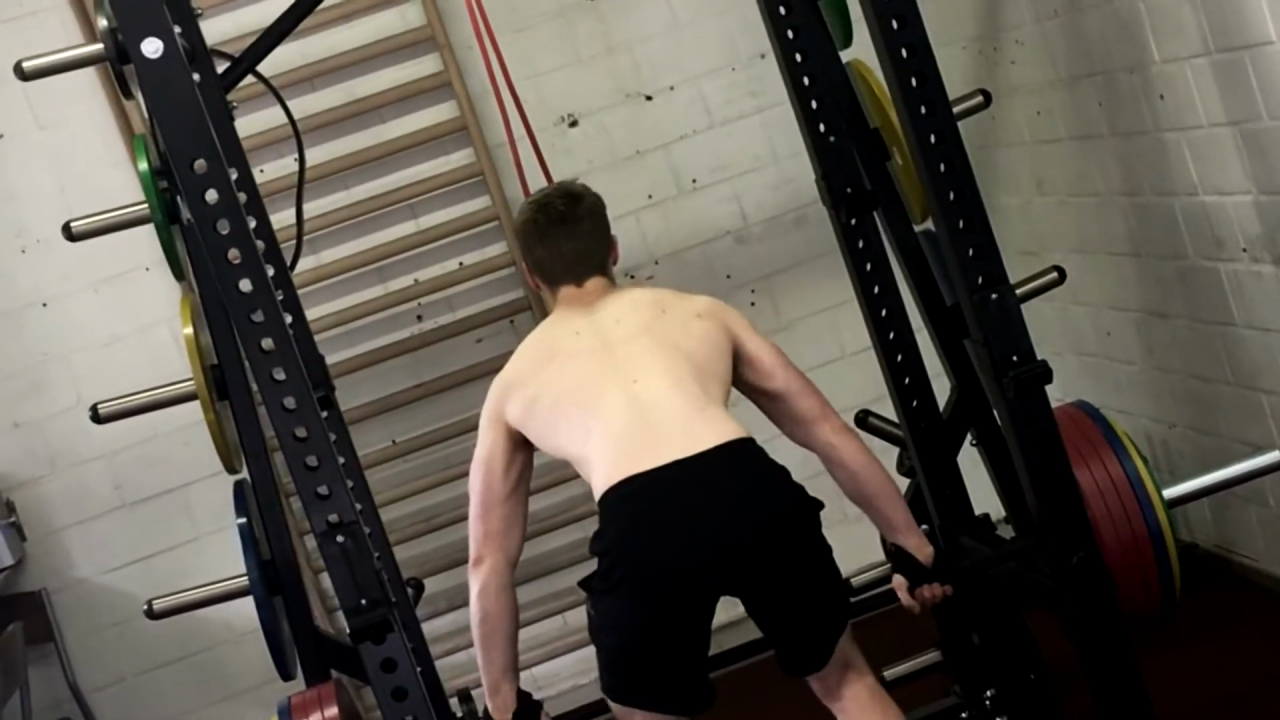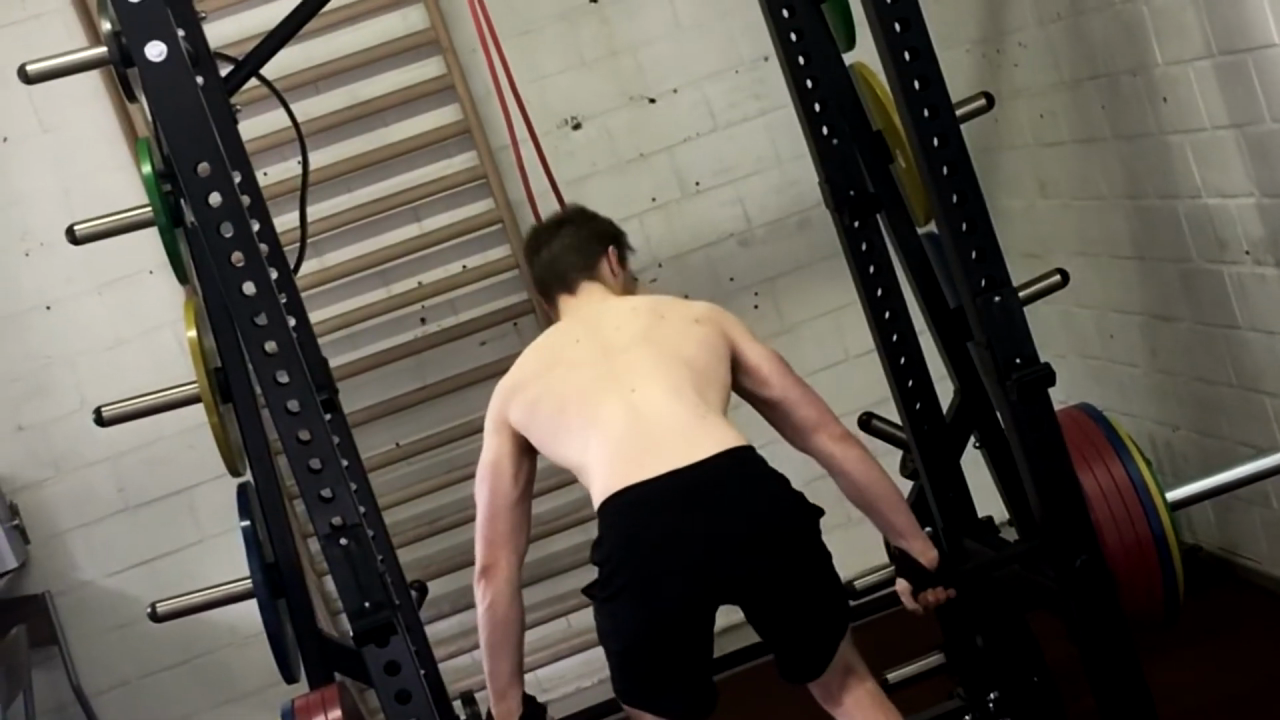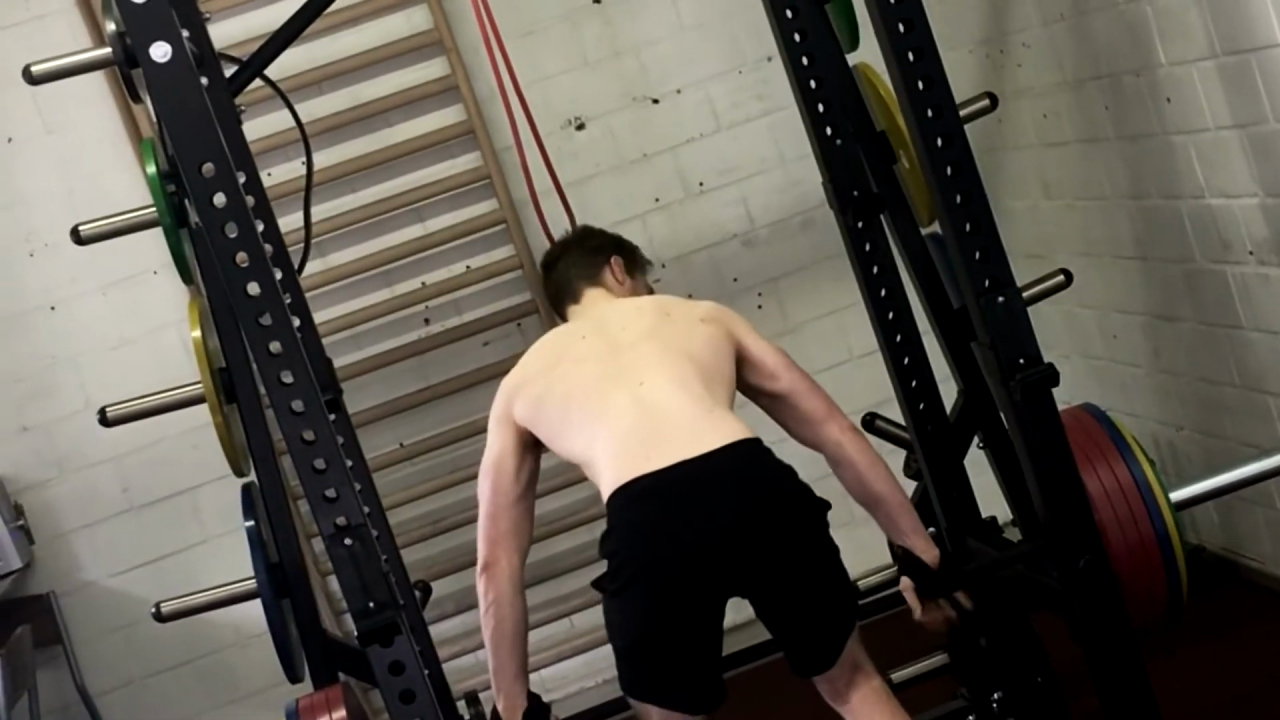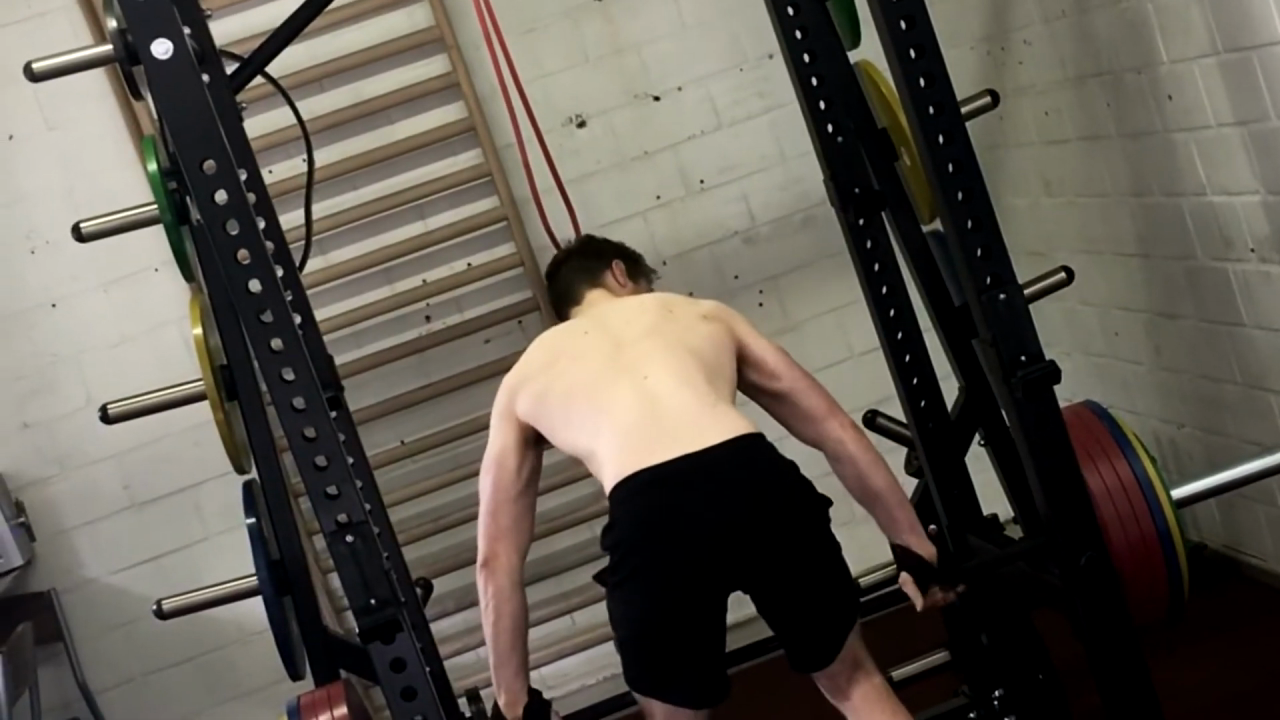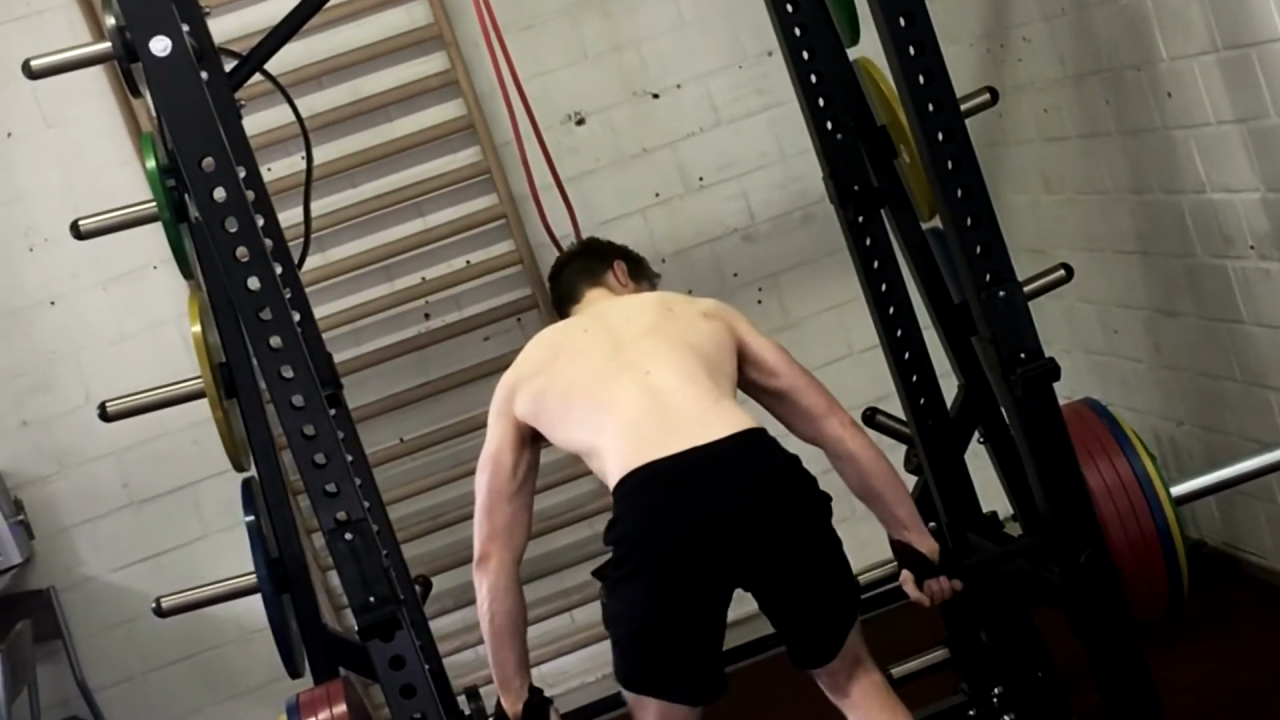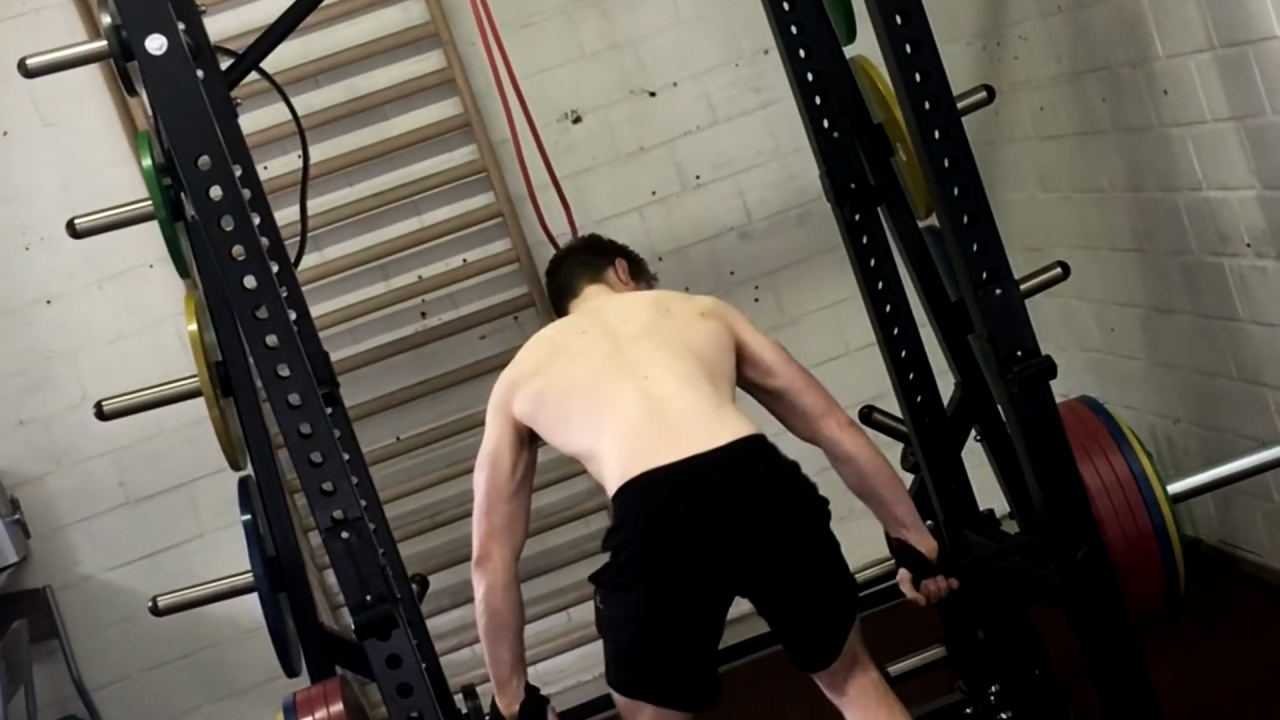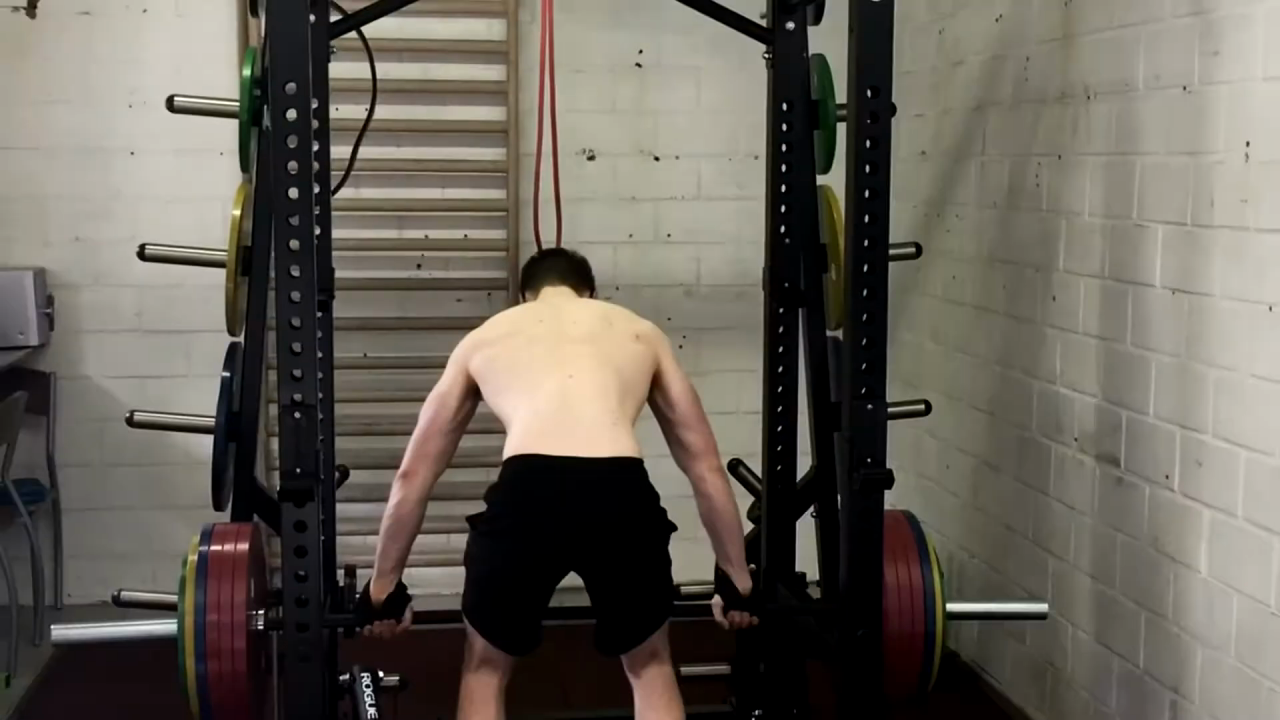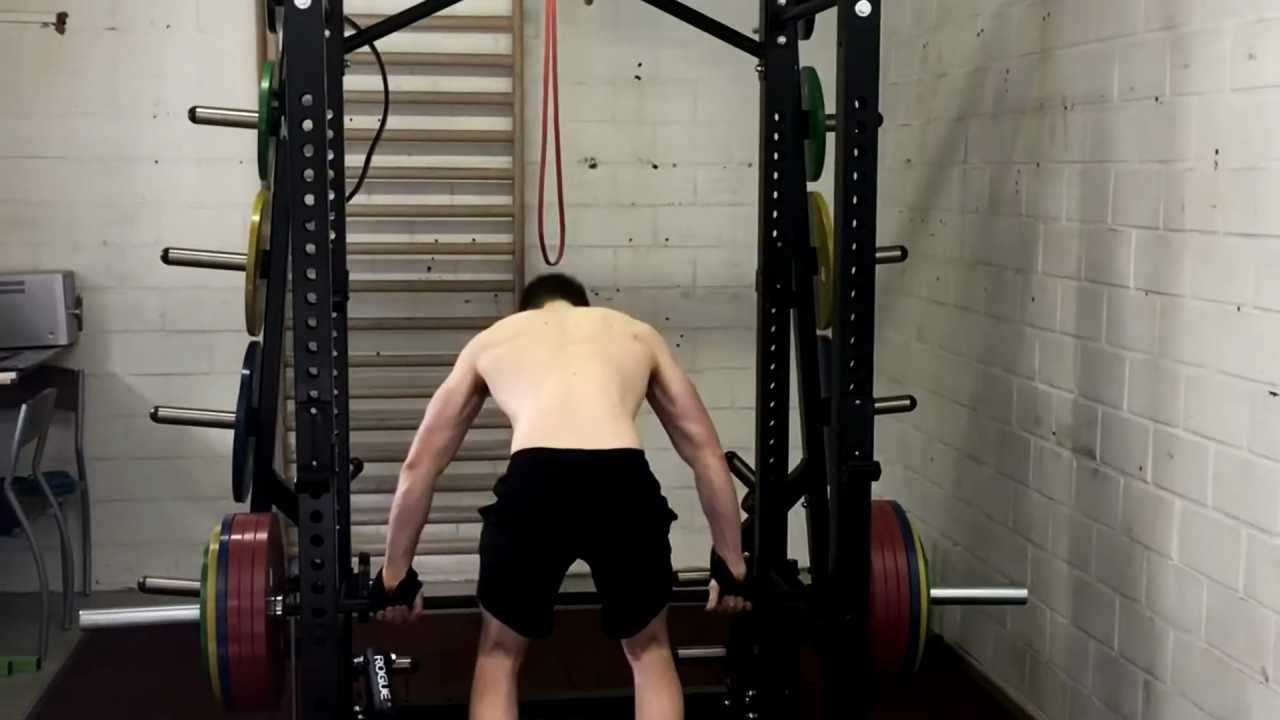
dt=0.2s
person 1, frame 1
left shoulder: (516, 379)
right shoulder: (699, 310)
left elbow: (490, 558)
right elbow: (828, 433)
right wrist: (914, 544)
left hip: (641, 533)
right hip: (755, 495)
person 1, frame 2
left shoulder: (518, 383)
right shoulder: (697, 315)
left elbow: (495, 566)
right elbow: (829, 439)
right wrist: (917, 549)
left hip: (641, 541)
right hip: (752, 502)
person 1, frame 3
left shoulder: (524, 379)
right shoulder: (703, 314)
left elbow: (498, 562)
right elbow: (835, 434)
right wrist: (921, 551)
left hip: (648, 531)
right hip: (761, 493)
person 1, frame 4
left shoulder: (526, 375)
right shoulder: (703, 312)
left elbow: (497, 556)
right elbow: (837, 432)
right wrist: (918, 548)
left hip: (652, 524)
right hip: (764, 486)
right knee: (851, 678)
person 1, frame 5
left shoulder: (525, 373)
right shoulder: (702, 311)
left elbow: (493, 554)
right elbow: (836, 429)
right wrist: (919, 544)
left hip: (656, 519)
right hip: (769, 482)
right knee: (850, 677)
person 1, frame 6
left shoulder: (521, 380)
right shoulder: (701, 310)
left elbow: (493, 553)
right elbow: (836, 433)
right wrist: (919, 545)
left hip: (656, 525)
right hip: (766, 488)
right knee: (849, 676)
person 1, frame 7
left shoulder: (487, 336)
right shoulder: (640, 331)
left elbow: (414, 473)
right elbow: (703, 462)
left wrist: (384, 587)
right wrist: (736, 579)
left hip: (526, 499)
right hip: (623, 499)
left knee: (486, 669)
right knee: (649, 665)
person 1, frame 8
left shoulder: (493, 339)
right shoulder: (637, 334)
left elbow: (421, 464)
right elbow: (706, 455)
left wrist: (395, 575)
right wrist: (732, 565)
left hip: (533, 491)
right hip: (626, 489)
left knee: (499, 654)
right knee: (649, 651)
